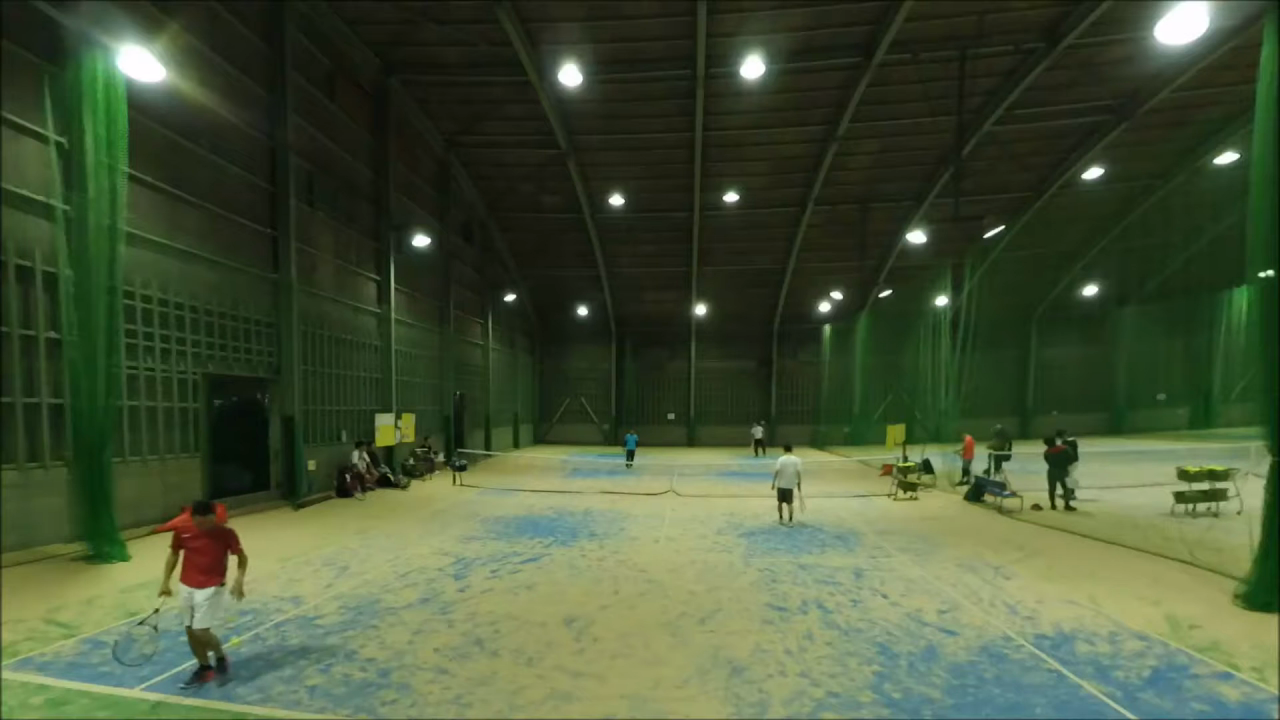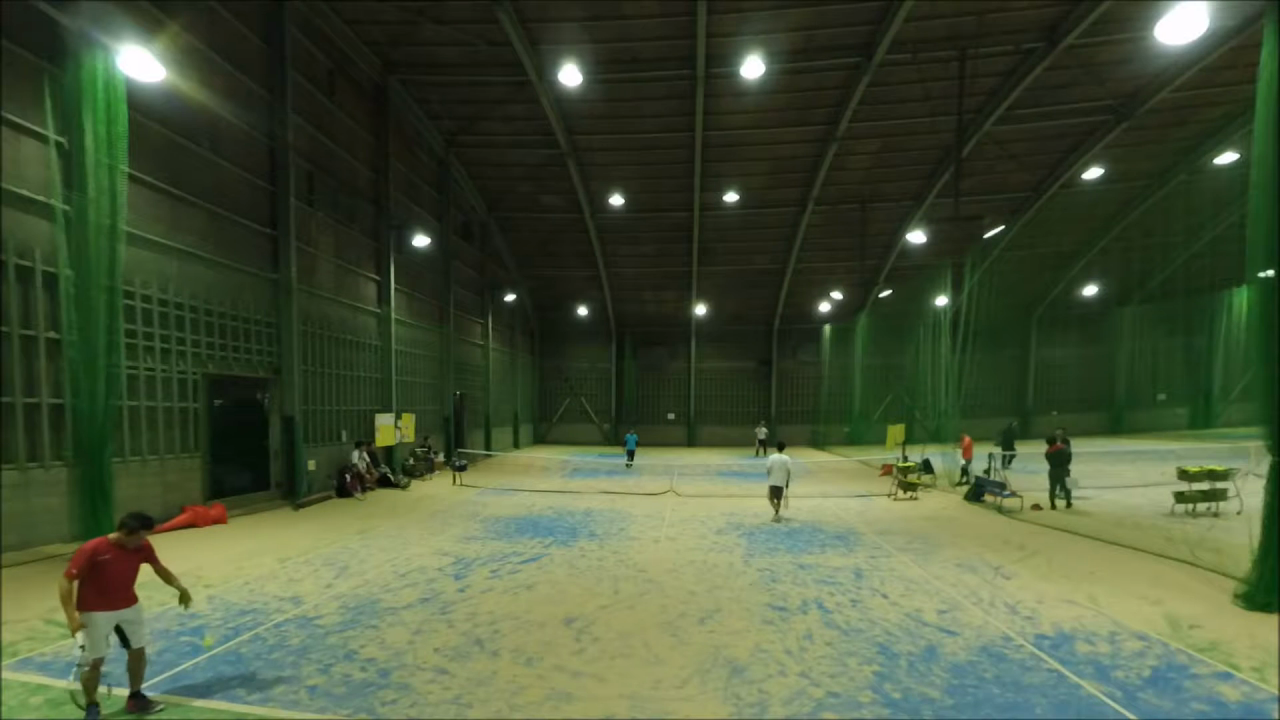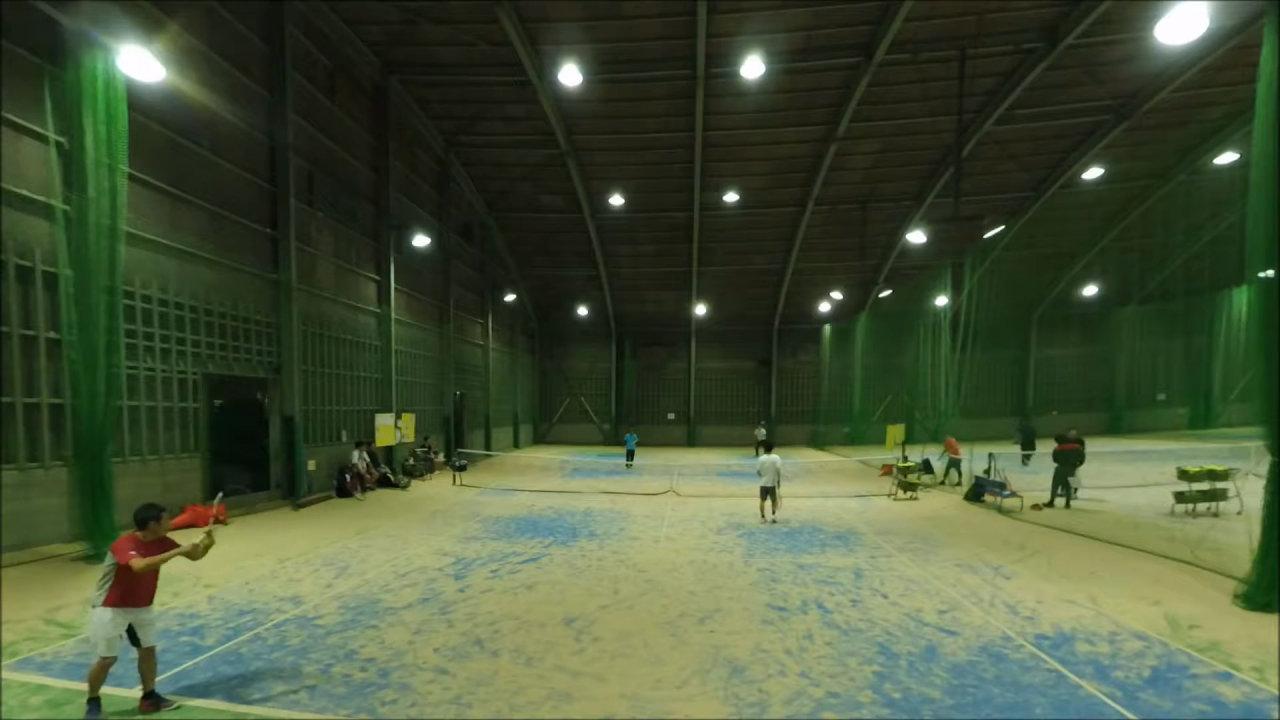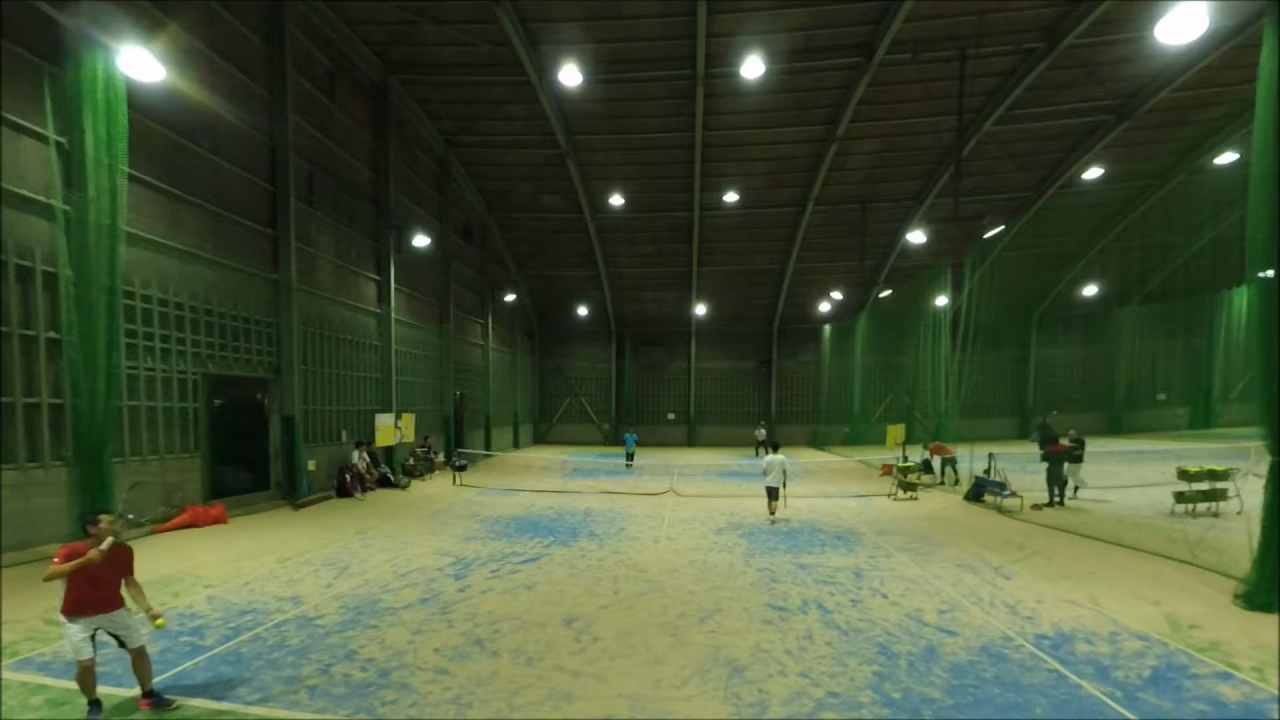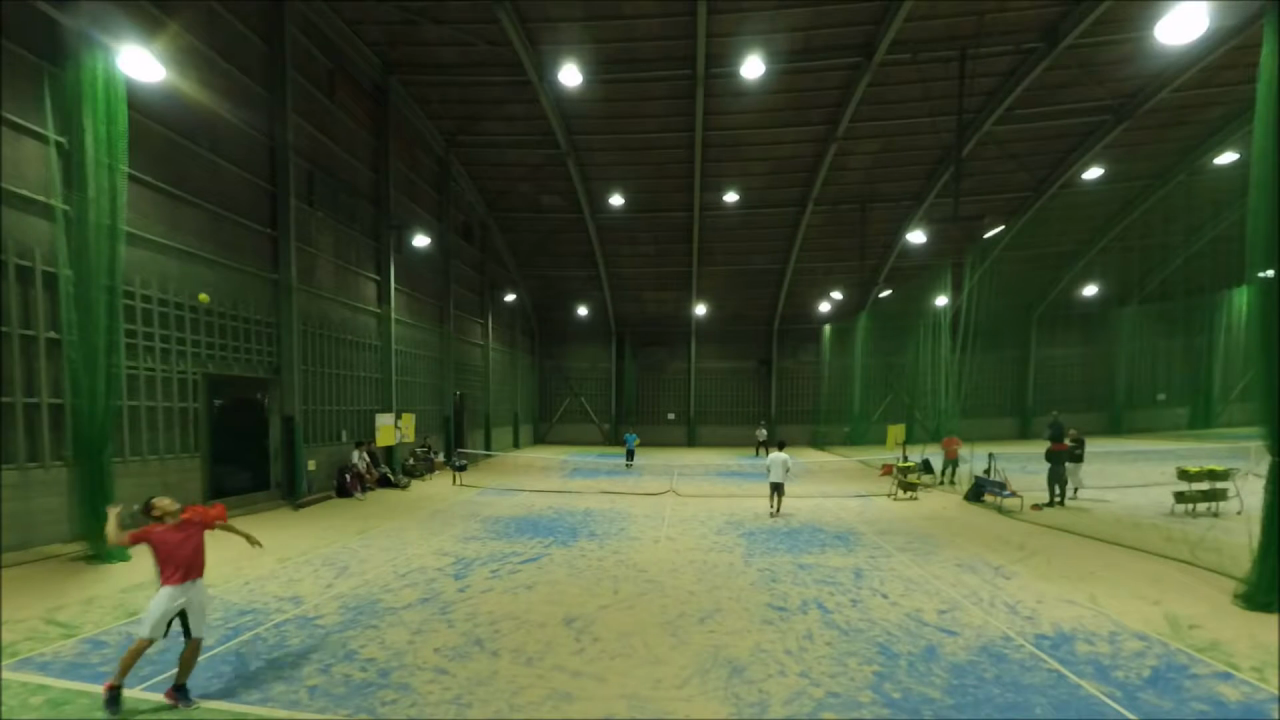
dt=1s
person 1, frame 1
left shoulder: (226, 534)
right shoulder: (182, 532)
left elbow: (242, 558)
right elbow: (173, 555)
left wrist: (239, 580)
right wrist: (165, 582)
left hip: (211, 588)
right hip: (187, 586)
left knee: (201, 631)
right knee: (191, 631)
left ankle: (221, 659)
right ankle: (205, 668)
person 1, frame 2
left shoulder: (142, 546)
right shoulder: (92, 550)
left elbow: (159, 568)
right elbow: (66, 581)
left wrist: (180, 587)
right wrist: (71, 616)
left hip: (129, 607)
right hip: (95, 612)
left knee: (138, 651)
right knee: (95, 661)
left ankle: (135, 697)
person 1, frame 3
left shoulder: (161, 541)
right shoulder: (124, 544)
left elbow: (195, 555)
right elbow: (140, 566)
left wrist: (205, 545)
right wrist: (179, 551)
left hip: (141, 606)
right hip: (110, 608)
left knee: (148, 651)
right knee: (106, 659)
left ankle: (149, 696)
right ankle: (93, 702)
person 1, frame 4
left shoulder: (124, 551)
right shoulder: (70, 551)
left elbow: (130, 583)
right elbow: (48, 576)
left wrist: (148, 608)
right wrist: (84, 560)
left hip: (114, 611)
right hip: (77, 618)
left knee: (139, 650)
right knee: (86, 664)
left ankle: (149, 695)
person 1, frame 5
left shoulder: (194, 520)
right shoulder: (152, 531)
left elbow: (221, 524)
right elbow: (114, 539)
left wrist: (247, 536)
right wrist: (113, 515)
left hip: (195, 589)
right hip: (170, 591)
left knee: (194, 643)
right knee: (144, 642)
left ankle: (178, 689)
right ankle: (114, 688)
